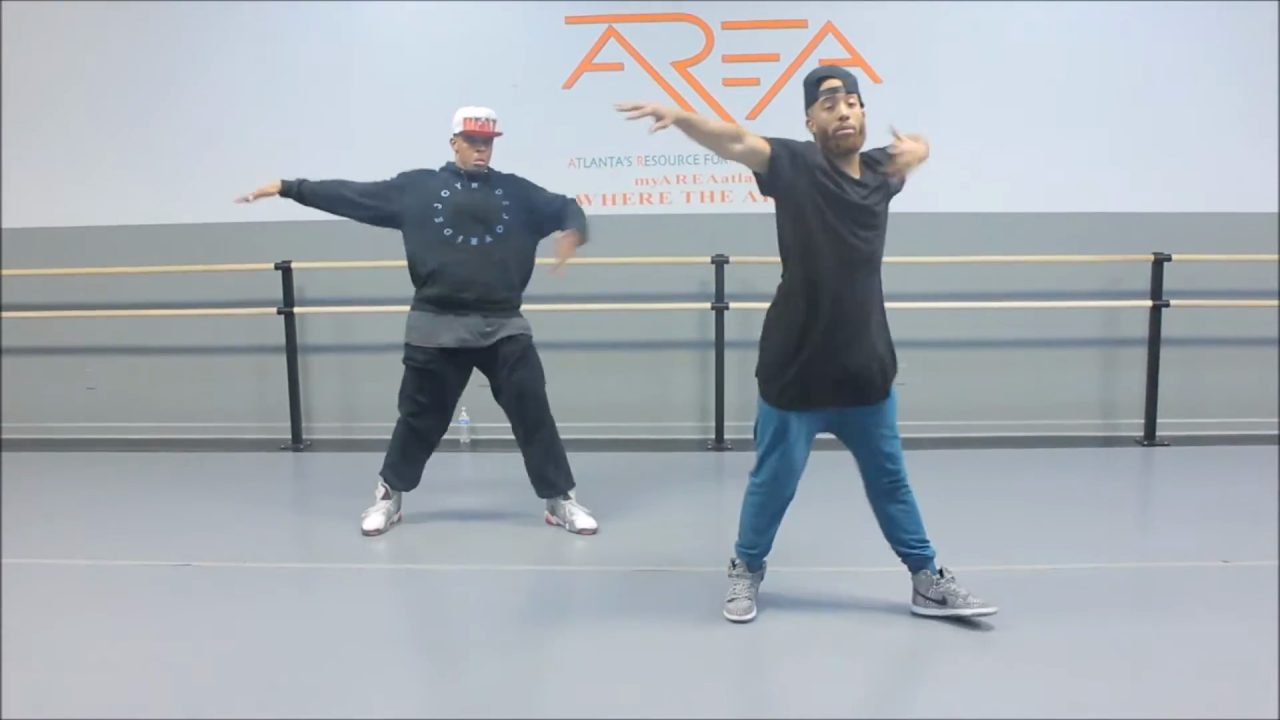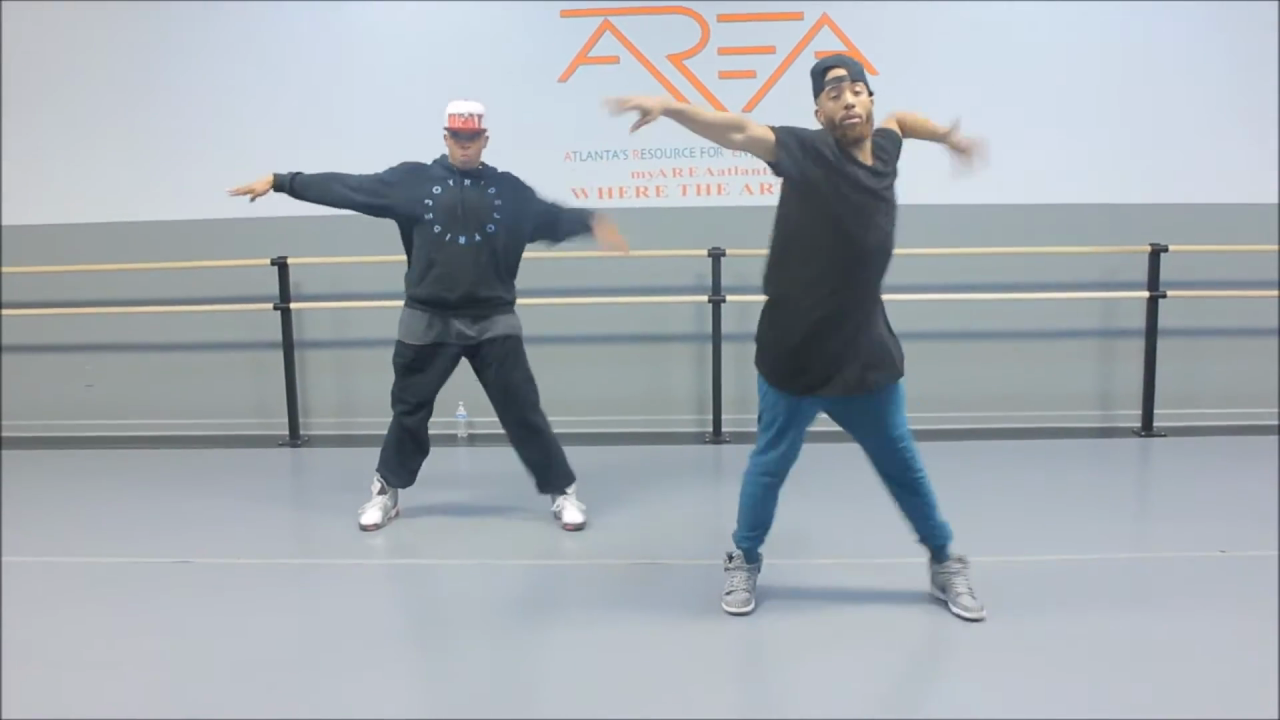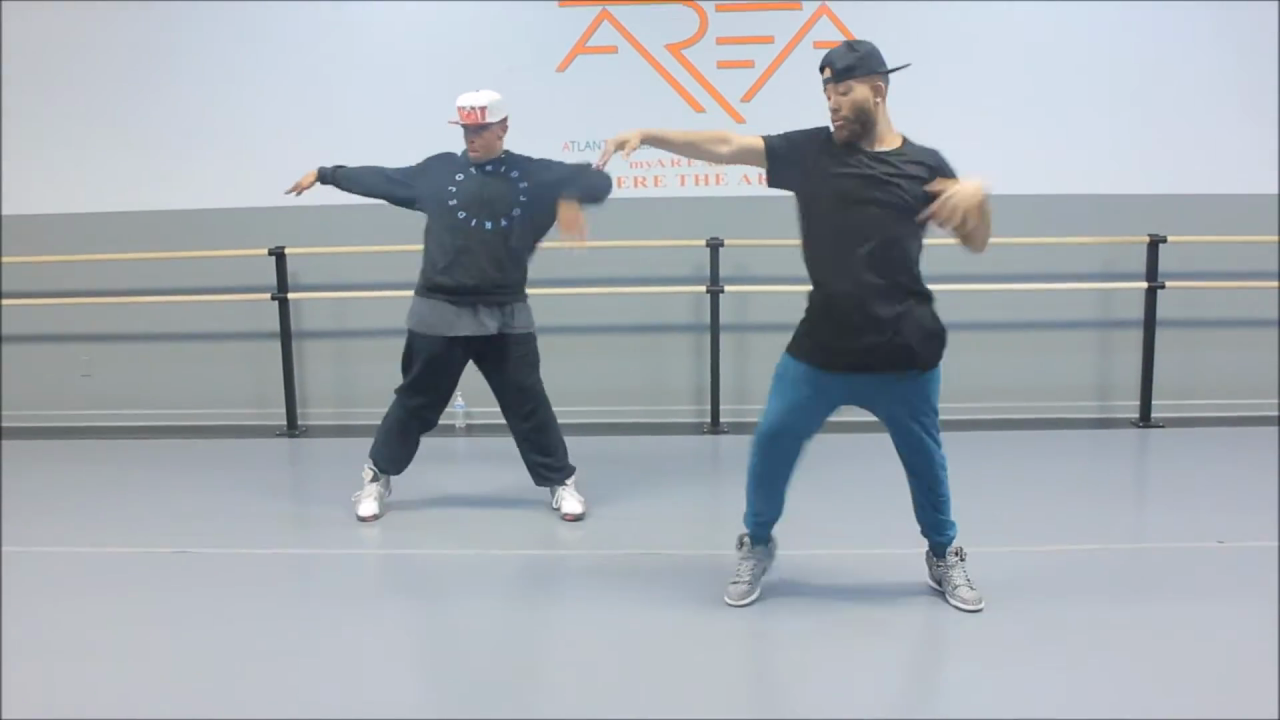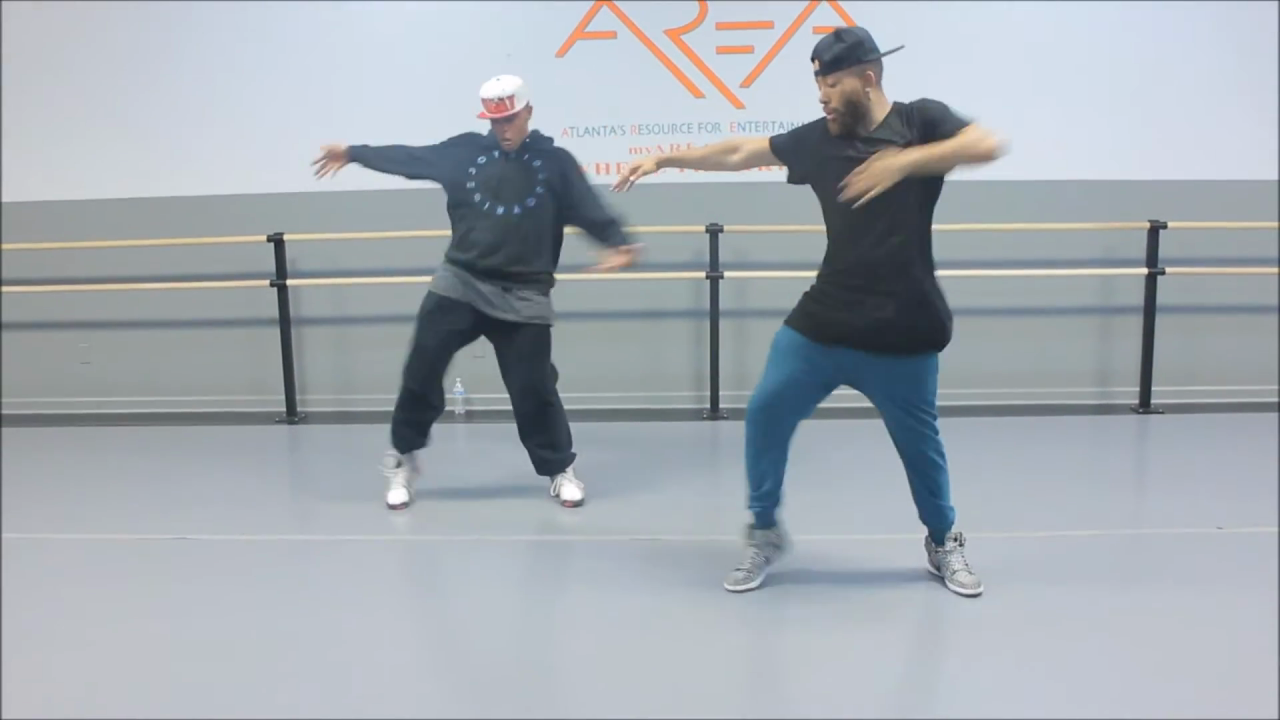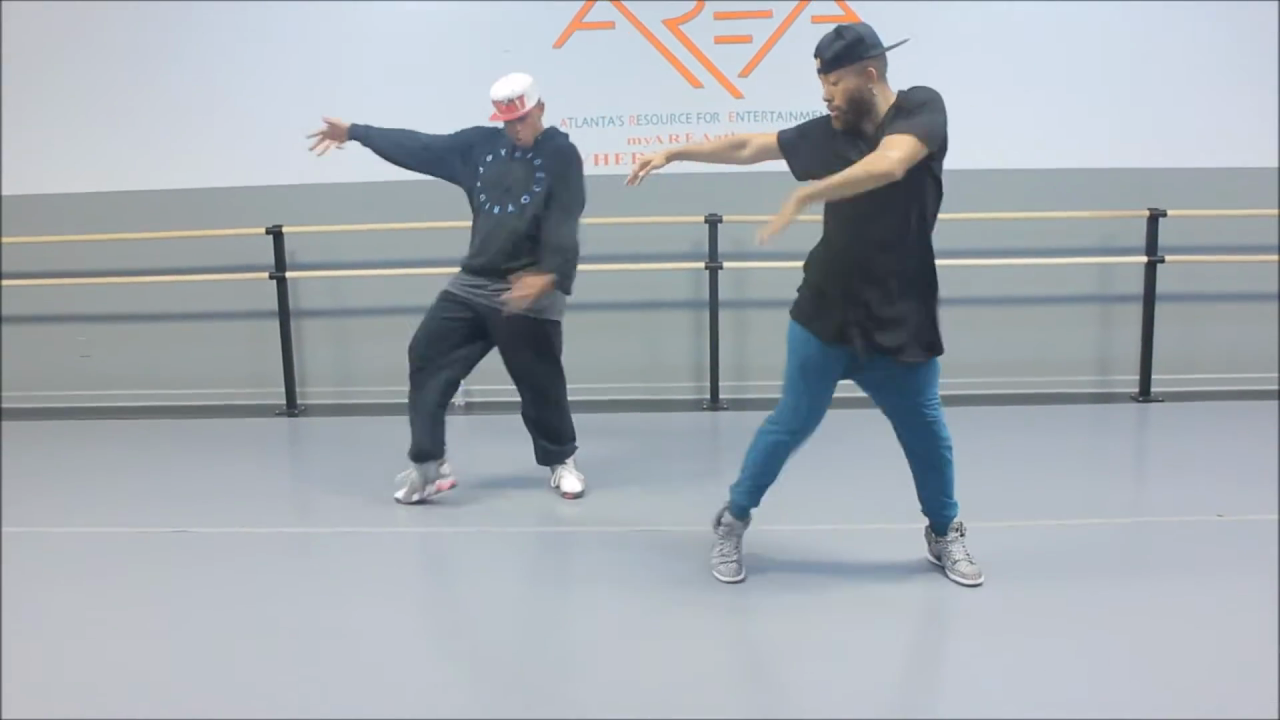
dt=0.3s
person 1, frame 1
left shoulder: (879, 168)
right shoulder: (796, 163)
left elbow: (913, 148)
right elbow: (735, 142)
left wrist: (914, 150)
right wrist: (675, 115)
left hip: (867, 363)
right hip: (798, 365)
left knee: (889, 477)
right knee: (775, 478)
left ankle: (928, 581)
right ankle: (747, 571)
person 1, frame 2
left shoulder: (883, 154)
right shoulder: (807, 151)
left elbow: (896, 123)
right elbow: (740, 131)
left wrist: (939, 132)
right wrist: (667, 107)
left hip: (867, 349)
right hip: (796, 353)
left knee: (901, 463)
right knee: (771, 462)
left ankle: (946, 565)
right ankle: (744, 562)
person 1, frame 3
left shoulder: (925, 165)
right shoulder: (808, 150)
left elbow: (976, 241)
right elbow: (726, 147)
left wrist: (975, 196)
right wrist: (646, 136)
left hip: (905, 345)
right hip: (823, 341)
left knee: (924, 456)
right knee: (774, 437)
left ankle: (943, 558)
right ankle: (756, 545)
person 1, frame 4
left shoulder: (921, 120)
right shoulder: (817, 139)
left elbow: (986, 145)
right elbow: (740, 152)
left wrist: (905, 159)
right wrist: (664, 158)
left hip: (902, 327)
right hip: (823, 320)
left knee: (921, 442)
right knee: (765, 411)
left ankle: (943, 545)
right ankle: (763, 532)
person 1, frame 5
left shoulder: (921, 107)
right shoulder: (824, 133)
left elbow: (888, 165)
right elbow: (749, 146)
left wrist: (804, 197)
right wrist: (672, 152)
left hip: (902, 322)
right hip: (825, 311)
left knee: (927, 435)
right knee: (794, 421)
left ankle: (944, 536)
right ankle: (733, 519)
person 2, frame 1
left shoulder: (515, 190)
right shoulder: (417, 187)
left elbow: (565, 210)
right elbow: (352, 196)
left wrist: (573, 231)
right wrist: (287, 188)
left hip: (504, 325)
right hip: (437, 324)
left knee: (532, 411)
right knee: (420, 416)
left ankle: (560, 499)
right ankle: (389, 496)
person 2, frame 2
left shoulder: (507, 188)
right shoulder: (413, 179)
left elbow: (553, 218)
right elbow: (344, 188)
left wrist: (593, 224)
right wrist: (279, 181)
left hip: (493, 321)
right hip: (428, 322)
left knee: (521, 407)
right knee: (409, 411)
left ankle: (561, 491)
right ankle: (386, 492)
person 2, frame 3
left shoulder: (533, 174)
right shoulder: (440, 170)
left elbow: (596, 181)
right elbow: (384, 179)
left wrist: (572, 199)
right wrist: (325, 174)
left hip: (507, 312)
right hip: (441, 310)
left knee: (527, 401)
right knee: (417, 399)
left ankle: (561, 482)
right ankle: (377, 478)
person 2, frame 4
left shoulder: (555, 162)
right shoulder: (465, 149)
left elbow: (592, 213)
right elbow: (413, 158)
left wrist: (618, 245)
right wrist: (354, 153)
left hip: (521, 296)
right hip: (458, 283)
left knee: (532, 387)
right knee: (422, 368)
left ankle: (559, 469)
right ankle: (402, 459)
person 2, frame 5
left shoulder: (562, 156)
right shoulder: (480, 143)
left elbow: (563, 222)
right elbow: (420, 146)
left wrist: (549, 275)
right wrist: (354, 132)
left hip: (530, 293)
right hip: (472, 284)
left knee: (539, 381)
right knee: (426, 358)
left ankle: (560, 460)
right ankle: (427, 465)
